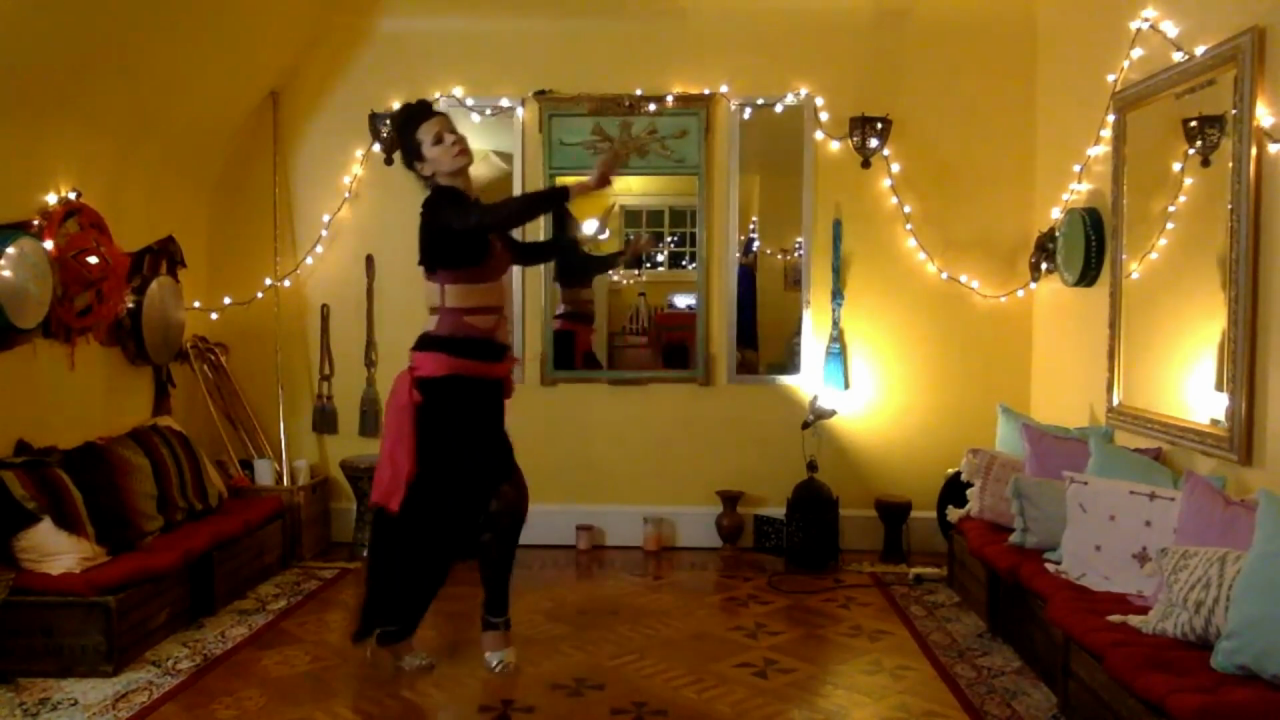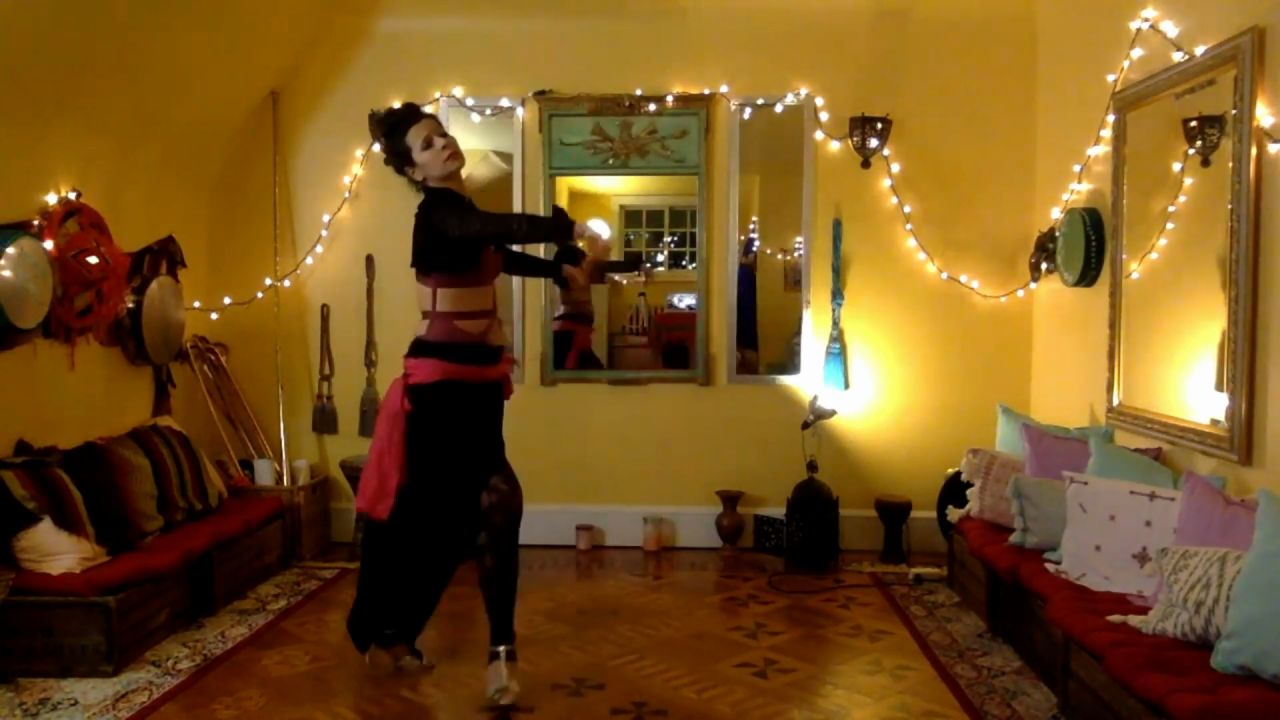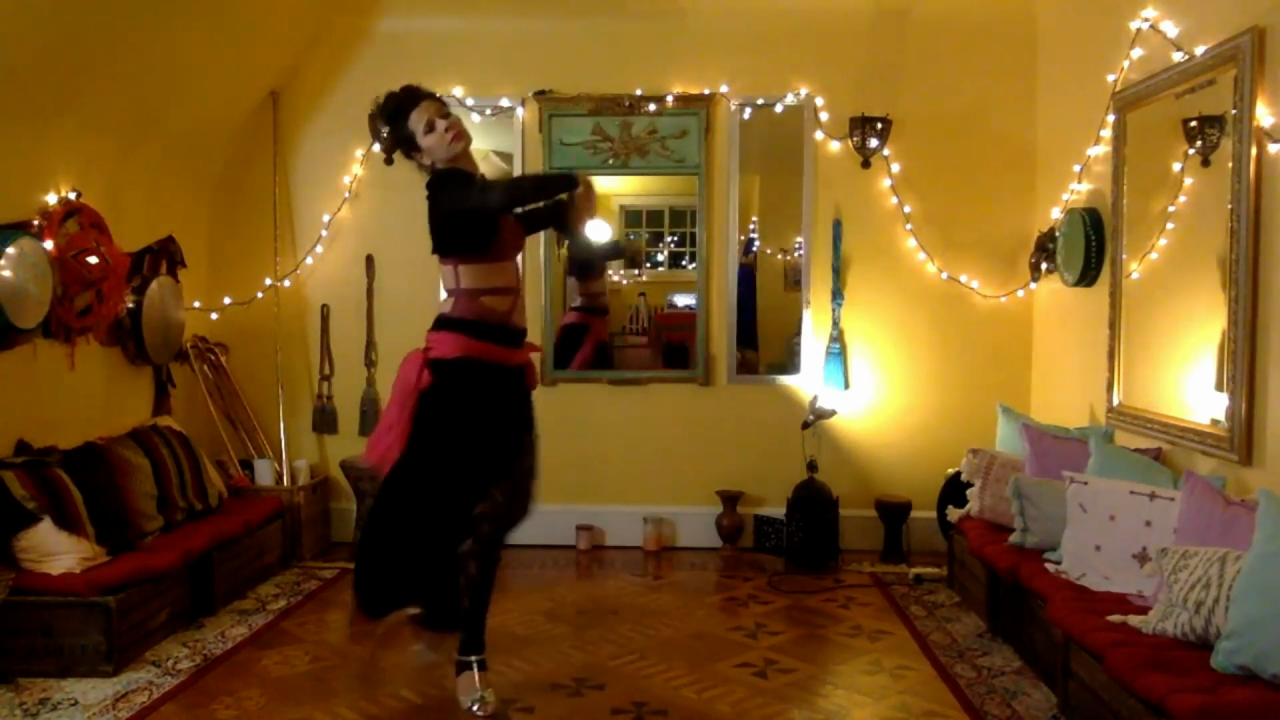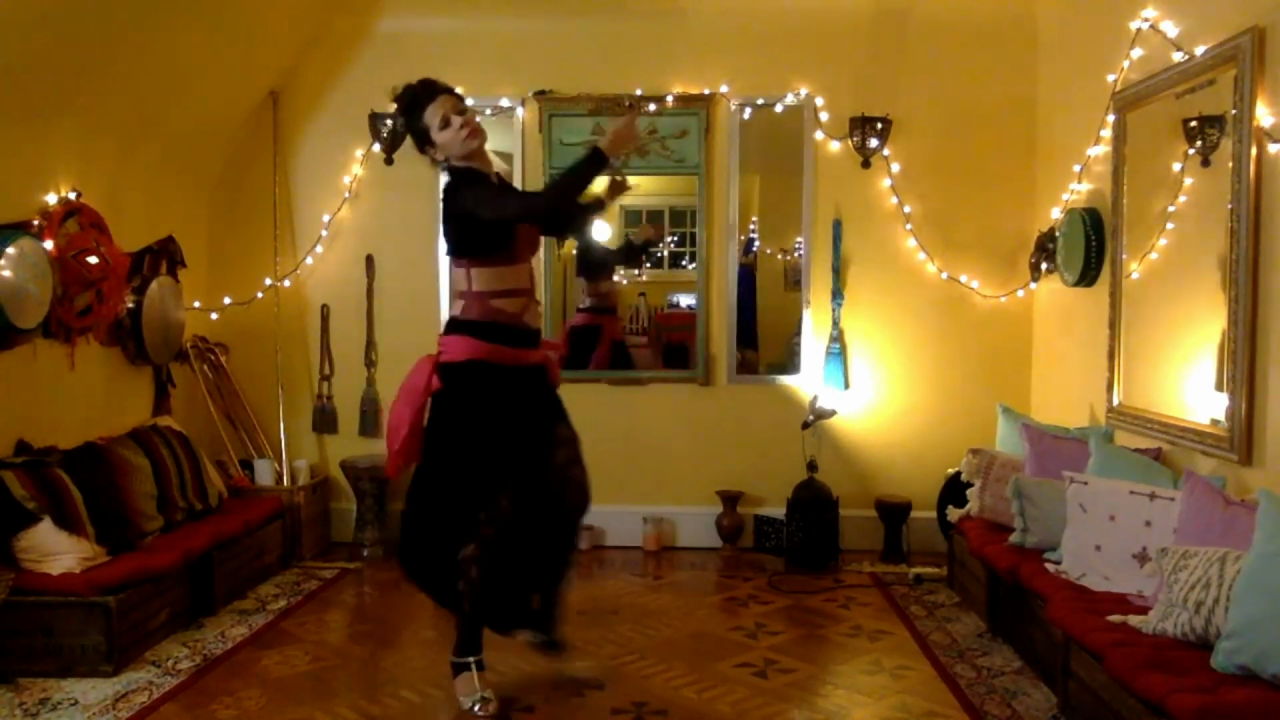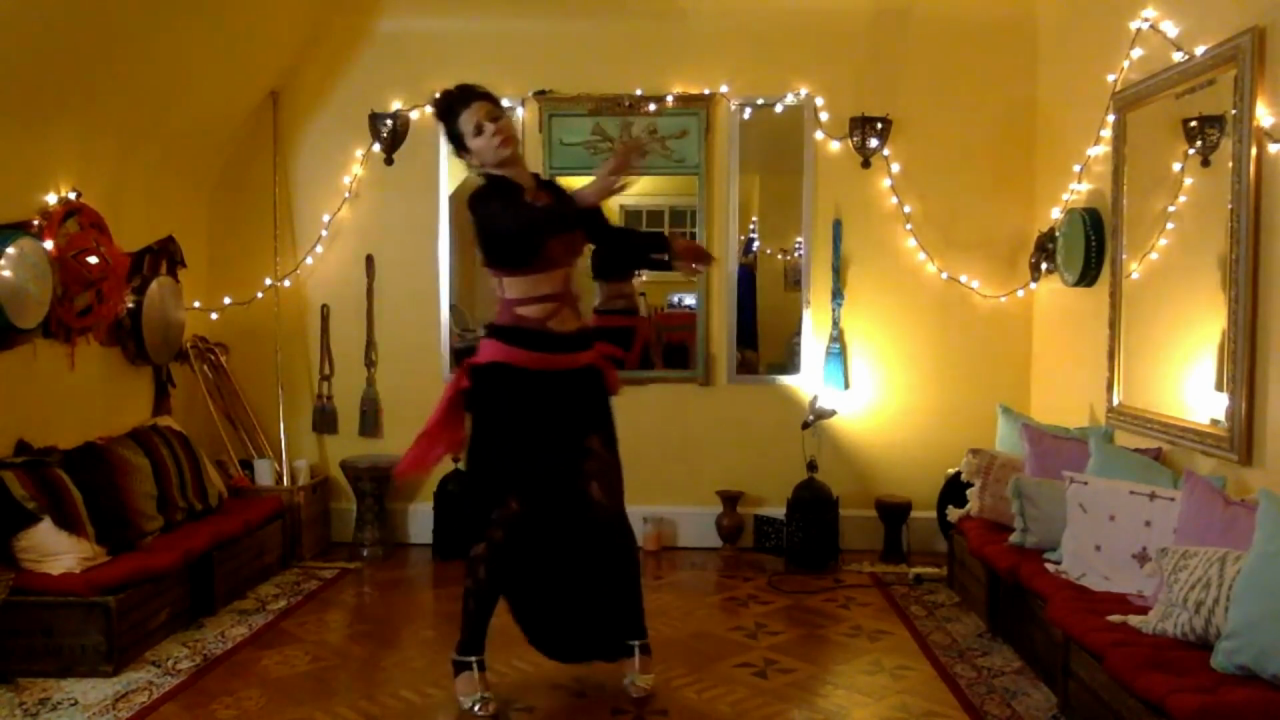
dt=0.2s
person 1, frame 1
left shoulder: (468, 213)
right shoulder: (442, 207)
left elbow: (515, 249)
right elbow: (502, 215)
left wrist: (578, 246)
right wrist: (573, 190)
left hip: (477, 373)
right hip: (449, 373)
left knee: (452, 506)
right knee: (501, 499)
person 1, frame 2
left shoulder: (464, 213)
right shoulder: (438, 211)
left elbow: (510, 252)
right elbow: (502, 229)
left wrist: (561, 271)
right wrist: (569, 230)
left hip: (478, 377)
right hip: (445, 379)
left knee: (451, 514)
right knee: (498, 500)
left ankle: (393, 632)
right ankle: (498, 653)
person 1, frame 3
left shoulder: (477, 191)
right shoulder: (449, 189)
left elbow: (527, 217)
right elbow: (513, 194)
left wrist: (571, 206)
right wrist: (572, 187)
left hip: (503, 359)
right hip: (465, 360)
left knee: (505, 500)
right knee: (482, 505)
left ankle: (439, 610)
right ankle: (468, 659)
person 1, frame 4
left shoulder: (496, 186)
right shoulder: (463, 191)
left elbow: (555, 220)
right elbow: (533, 207)
left wrist: (604, 199)
right wrist: (605, 149)
left hip: (525, 361)
right hip: (478, 363)
left knee: (567, 497)
right knee: (486, 512)
left ankle: (542, 621)
right ankle: (466, 661)
person 1, frame 5
left shoulder: (553, 194)
right shoulder: (492, 201)
left elbow: (614, 238)
right elbow: (528, 235)
left wrist: (674, 244)
right wrist: (595, 193)
left hip: (575, 369)
right hip: (512, 370)
left knee: (602, 512)
right knee: (509, 518)
left ankle: (633, 646)
right ankle: (467, 659)
